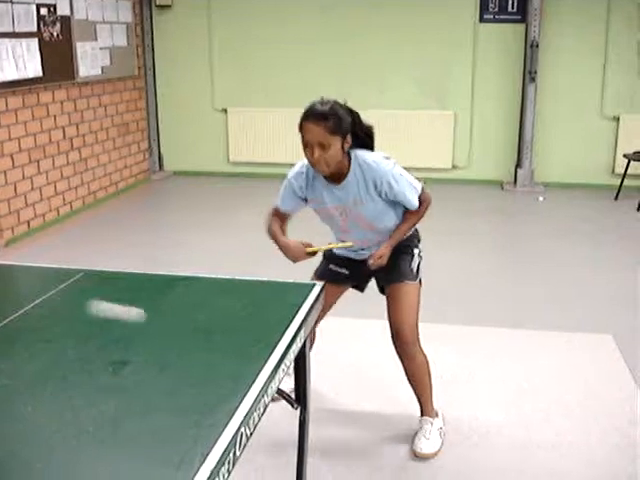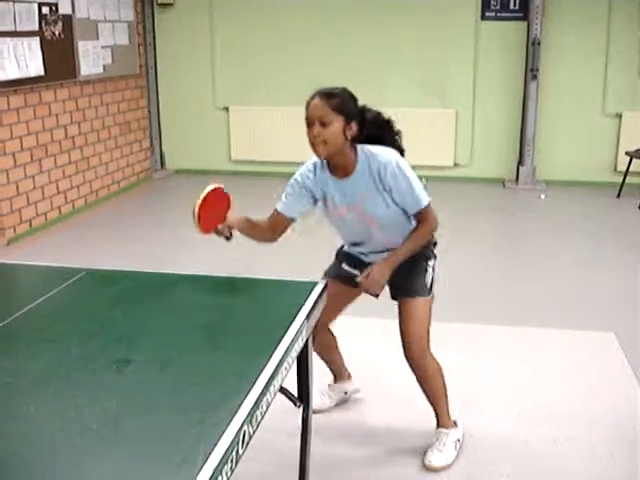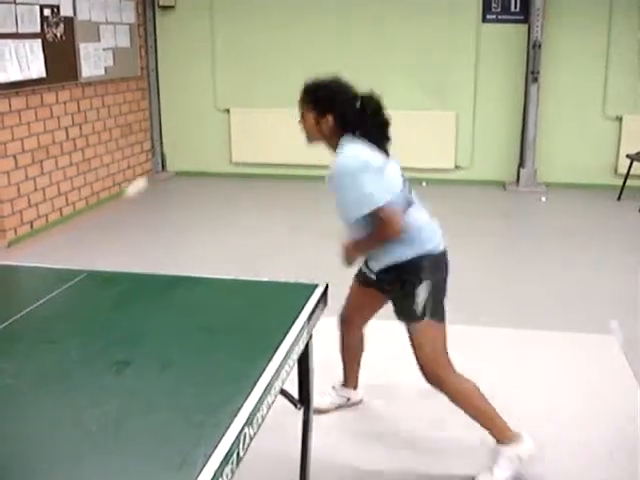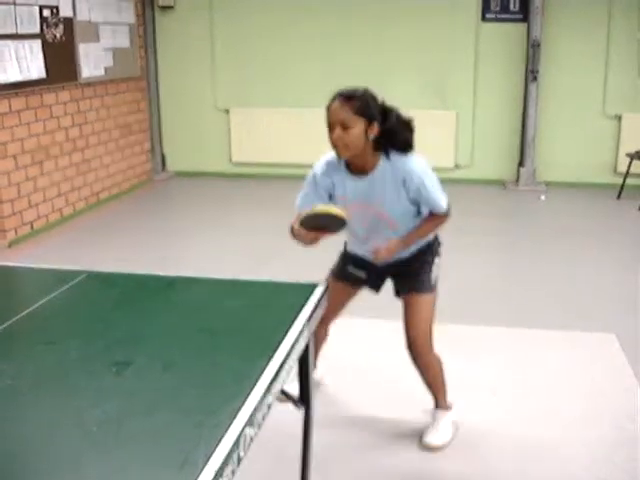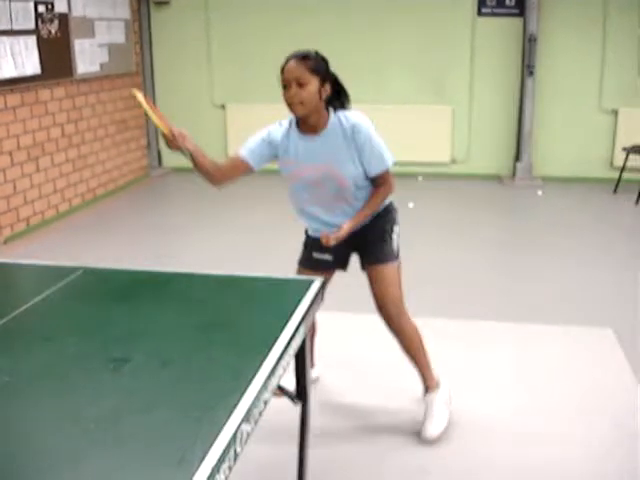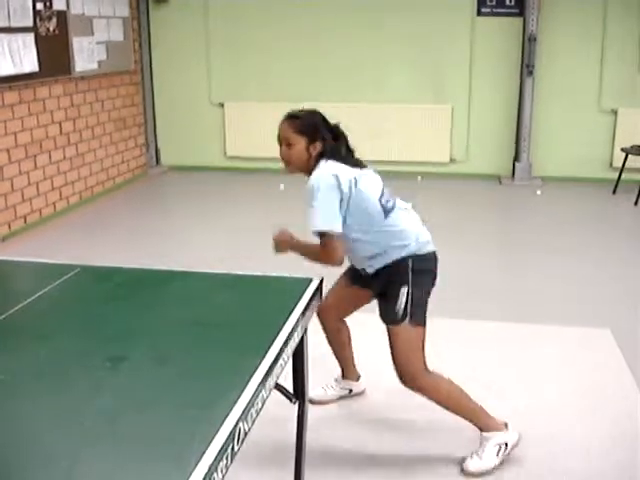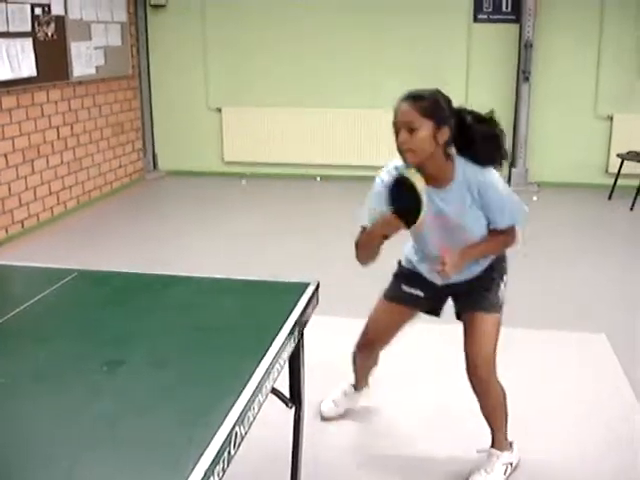
dt=0.7s
person 1, frame 1
left shoulder: (378, 171)
right shoulder: (301, 178)
left elbow: (421, 204)
right elbow: (277, 220)
left wrist: (389, 244)
right wrist: (285, 243)
left hip: (399, 249)
right hip: (347, 253)
left knee: (405, 338)
left ankle: (430, 417)
right ankle: (292, 382)
person 1, frame 2
left shoulder: (385, 163)
right shoulder: (311, 176)
left elbow: (428, 222)
right elbow: (271, 230)
left wrist: (388, 265)
right wrist: (236, 221)
left hip: (410, 254)
right hip: (358, 254)
left knee: (415, 350)
right knee: (311, 321)
left ankle: (448, 427)
right ankle: (343, 381)
person 1, frame 3
left shoulder: (348, 163)
right shoulder: (359, 149)
left elbow: (393, 226)
left wrist: (357, 247)
left hip: (415, 263)
right hip: (391, 260)
left knee: (437, 373)
right knee: (349, 320)
left ankle: (511, 444)
right ankle: (349, 388)
person 1, frame 4
left shoulder: (409, 168)
right shoulder: (325, 172)
left elbow: (440, 214)
right elbow: (300, 224)
left wrist: (401, 243)
right wrist: (303, 233)
left hip: (414, 254)
right hip: (360, 252)
left knee: (419, 346)
right knee: (316, 317)
left ankle: (443, 410)
person 1, frame 5
left shoulder: (354, 127)
right shoulder: (278, 137)
left elbow: (385, 184)
right elbow: (220, 174)
left wrist: (349, 225)
right wrist: (189, 148)
left hip: (373, 221)
right hip: (321, 230)
left knee: (392, 312)
left ankle: (434, 391)
right ankle: (305, 368)
person 1, frame 6
left shoulder: (323, 180)
right shoulder: (344, 171)
left elbow: (332, 255)
left wrist: (292, 244)
left hip: (406, 263)
right hip: (379, 259)
left knee: (411, 374)
right knee: (327, 311)
left ankle: (495, 430)
right ankle: (351, 379)
person 1, frame 7
left shoulder: (482, 178)
right shoulder: (393, 179)
left elbow: (508, 234)
right elbow: (363, 255)
left wrist: (463, 254)
right wrist: (381, 229)
left hip: (479, 274)
right hip: (420, 270)
left knee: (480, 369)
right knee: (369, 341)
right ankle: (357, 389)
